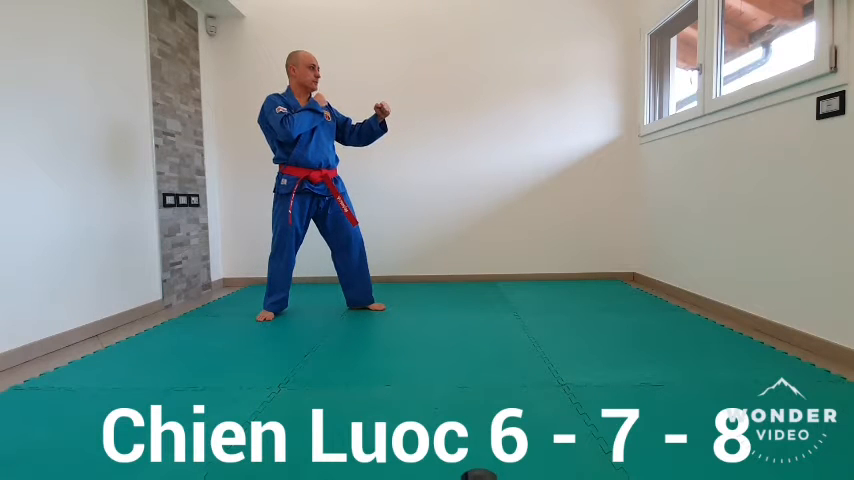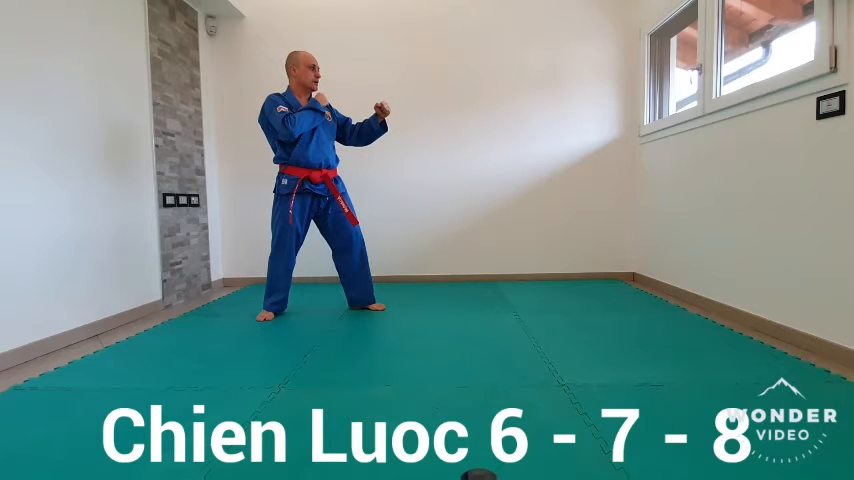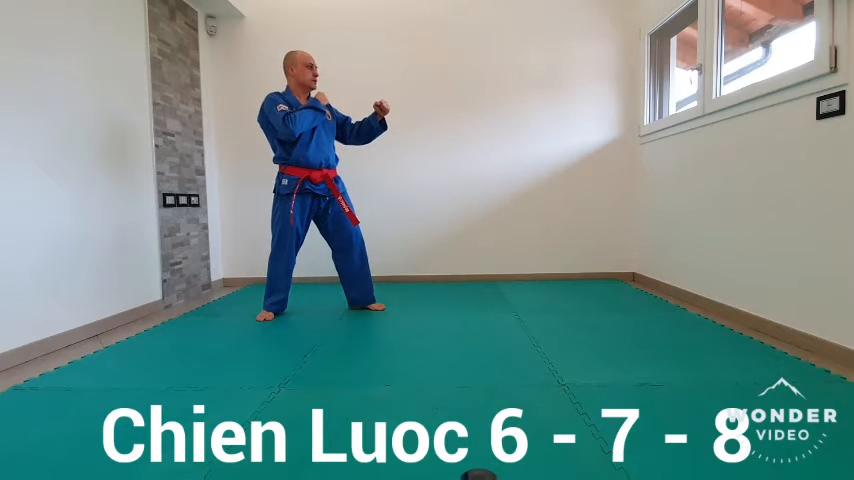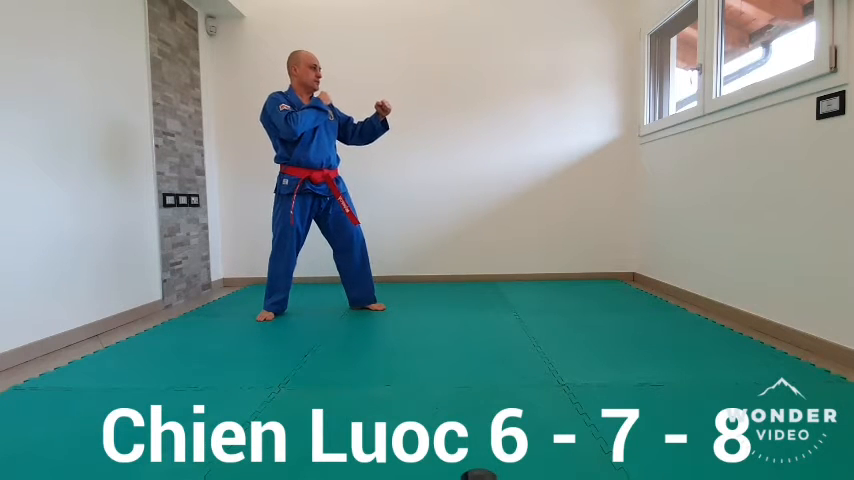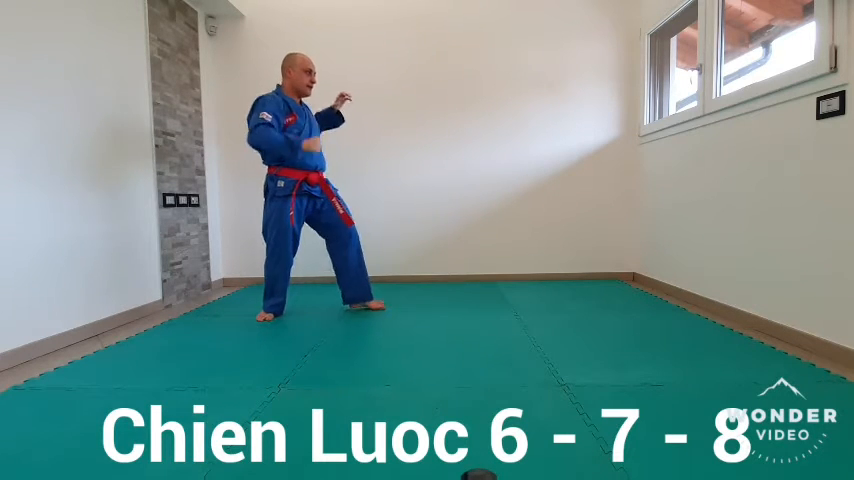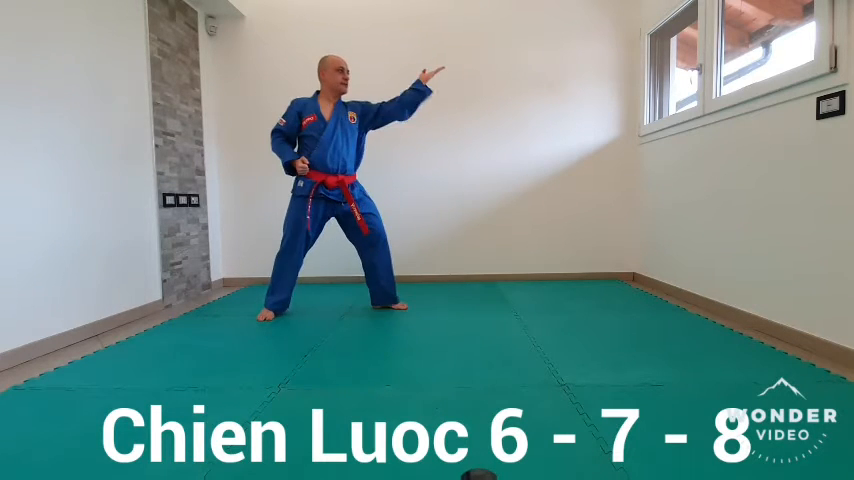
dt=0.5s
person 1, frame 1
left shoulder: (324, 107)
right shoulder: (275, 103)
left elbow: (353, 135)
right elbow: (287, 130)
left wrist: (377, 119)
right wrist: (314, 107)
left hip: (330, 186)
right hip: (294, 187)
left knee: (350, 242)
right knee: (284, 247)
left ankle: (361, 299)
right ankle: (273, 306)
person 1, frame 2
left shoulder: (324, 107)
right shoulder: (275, 103)
left elbow: (353, 135)
right elbow: (289, 130)
left wrist: (377, 119)
right wrist: (315, 107)
left hip: (330, 185)
right hip: (294, 187)
left knee: (351, 242)
right knee: (284, 248)
left ankle: (362, 299)
right ankle: (273, 306)
person 1, frame 3
left shoulder: (323, 106)
right shoulder: (274, 102)
left elbow: (353, 133)
right elbow: (290, 128)
left wrist: (377, 117)
right wrist: (316, 106)
left hip: (330, 185)
right hip: (294, 187)
left knee: (351, 241)
right knee: (284, 247)
left ankle: (362, 298)
right ankle: (273, 306)
person 1, frame 4
left shoulder: (326, 107)
right shoulder: (277, 101)
left elbow: (355, 134)
right elbow: (291, 128)
left wrist: (378, 118)
right wrist: (318, 106)
left hip: (330, 185)
right hip: (295, 186)
left knee: (352, 241)
right knee: (285, 247)
left ankle: (363, 299)
right ankle: (273, 306)
person 1, frame 5
left shoulder: (303, 108)
right shoulder: (270, 102)
right elbow: (258, 136)
left wrist: (334, 110)
right wrist: (300, 146)
left hip: (318, 187)
right hip: (286, 188)
left knee: (345, 236)
right knee: (281, 249)
left ankle: (359, 296)
right ankle: (272, 307)
person 1, frame 6
left shoulder: (358, 111)
right shoulder: (300, 108)
left elbow: (397, 109)
right elbow: (279, 137)
left wrist: (421, 85)
right wrist: (293, 161)
left hip: (349, 190)
right hip: (311, 190)
left knee: (375, 240)
right knee: (292, 246)
left ankle: (384, 298)
right ankle: (274, 305)
